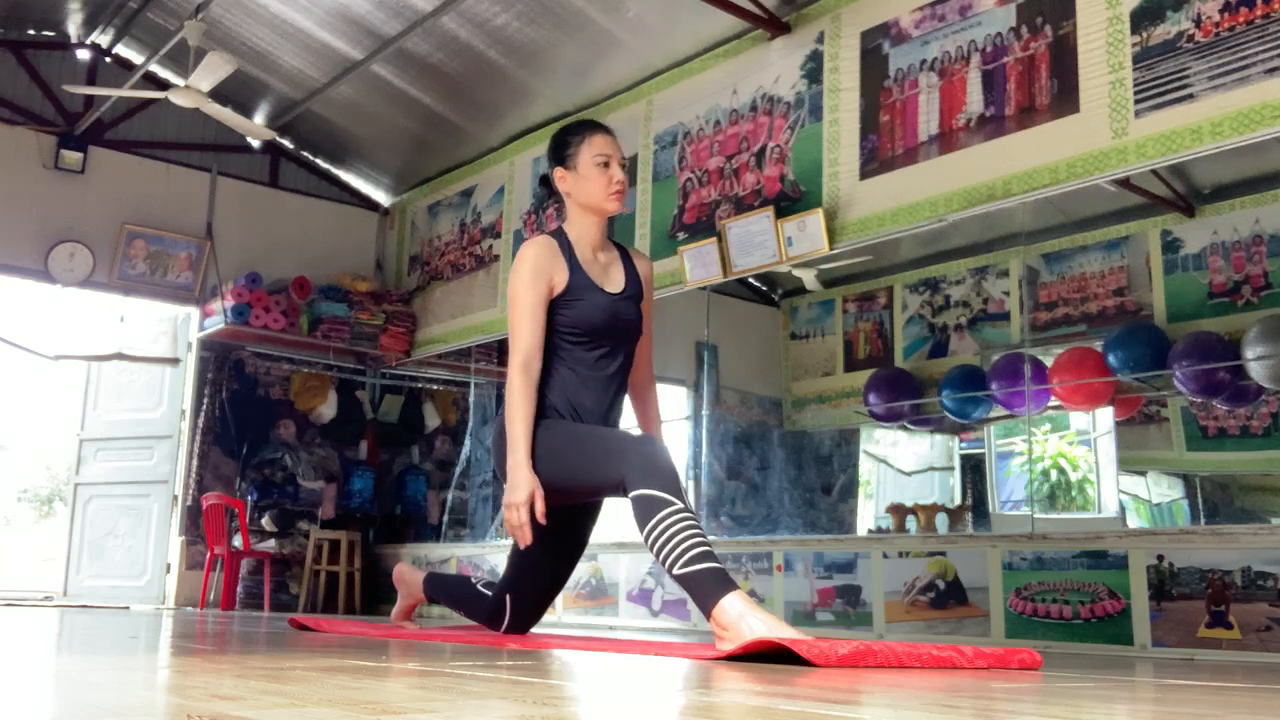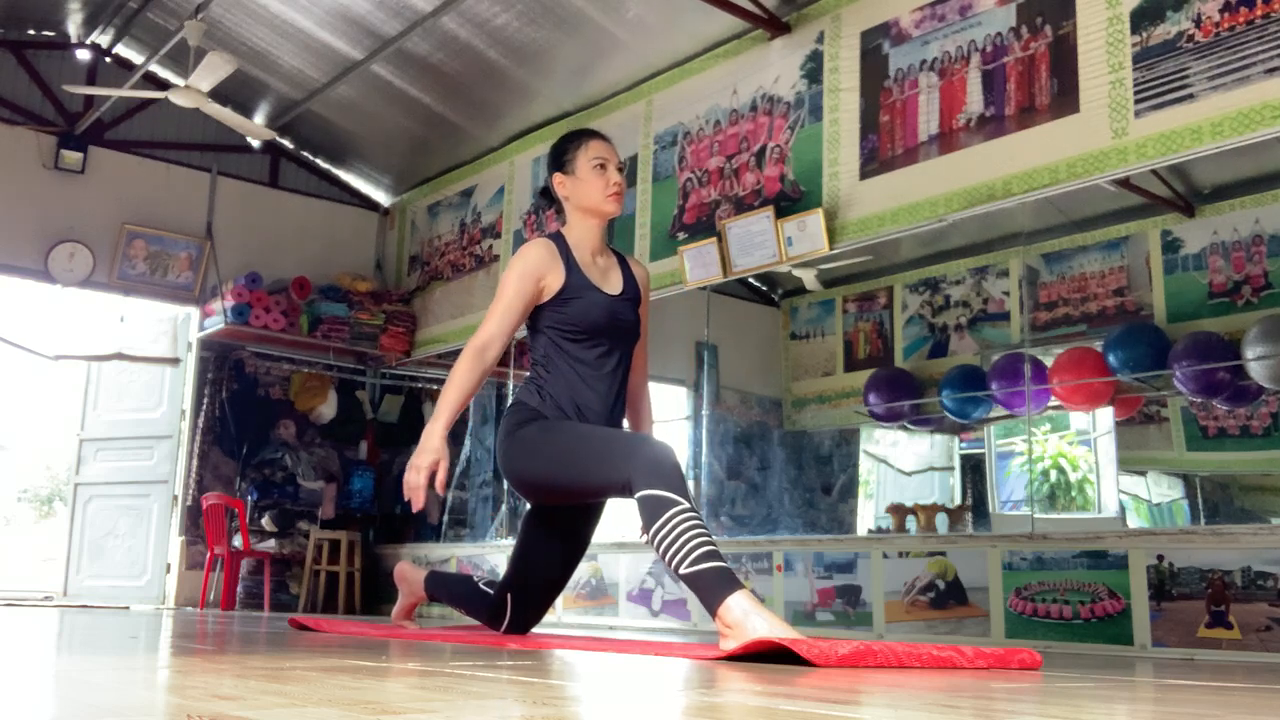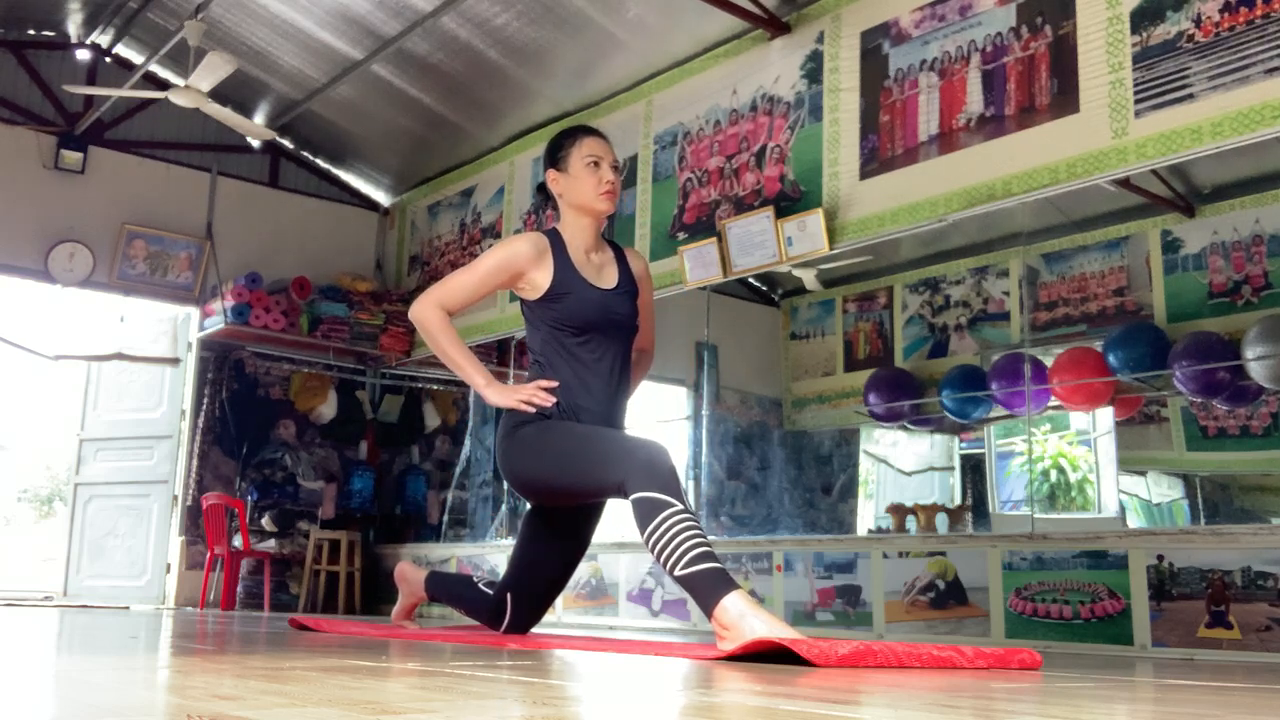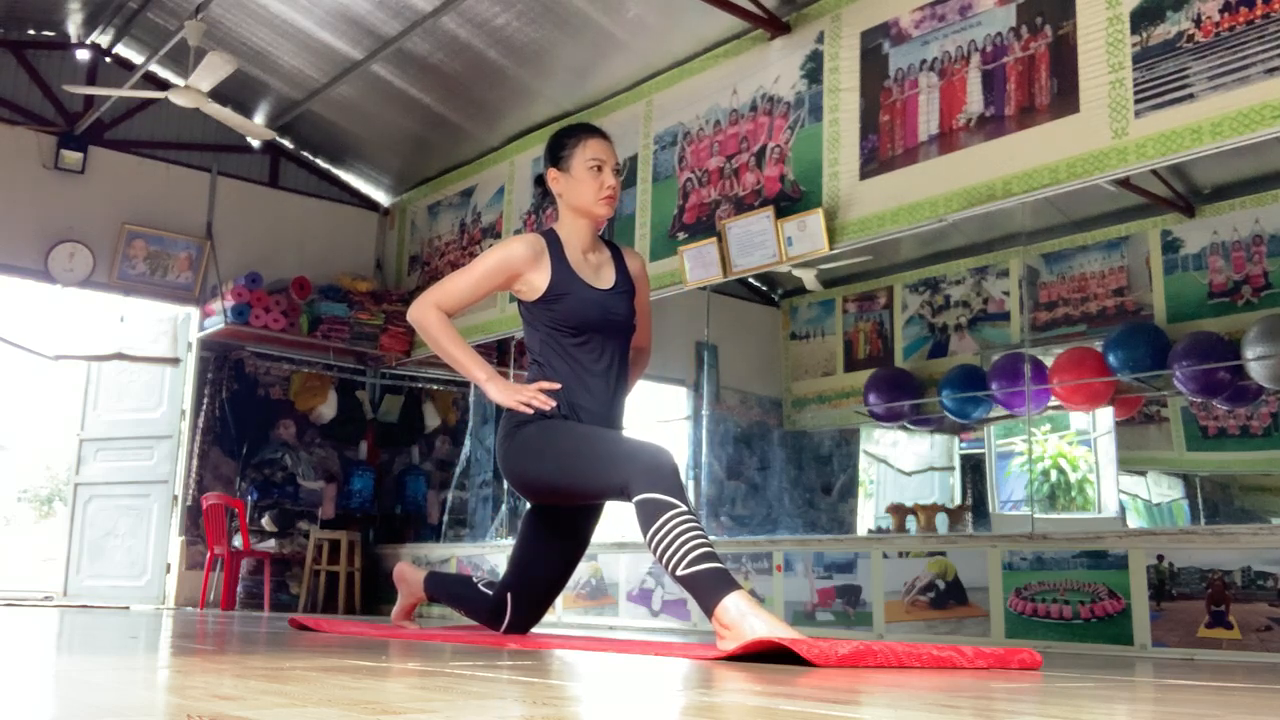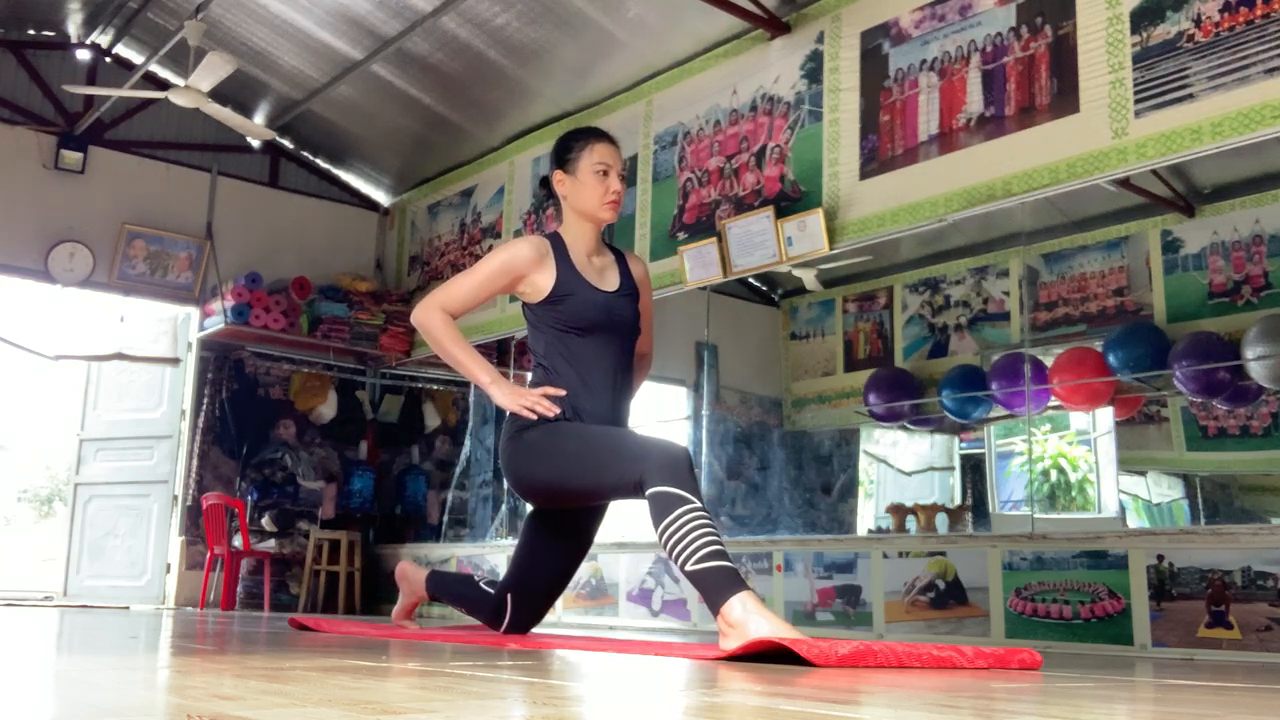
dt=1s
person 1, frame 1
left shoulder: (638, 269)
right shoulder: (542, 254)
left elbow: (640, 374)
right elbow: (523, 365)
left wrist: (657, 484)
right wrist: (518, 467)
left hip: (587, 459)
right hip: (539, 440)
left knee: (512, 615)
right knee: (644, 461)
left ankle: (419, 583)
right ankle: (729, 612)
person 1, frame 2
left shoulder: (634, 274)
right shoulder: (541, 257)
left elbow: (634, 379)
right elbow: (484, 347)
left wrist: (652, 488)
right wrist: (435, 434)
left hip: (588, 459)
right hip: (536, 439)
left knee: (513, 615)
right knee: (654, 460)
left ankle: (422, 581)
right ankle: (734, 610)
person 1, frame 3
left shoulder: (632, 267)
right shoulder: (531, 252)
left elbow: (642, 350)
right elbow: (426, 308)
left wrist: (611, 399)
right wrist: (489, 386)
left hip: (587, 457)
right hip: (537, 439)
left knee: (512, 616)
right knee: (647, 461)
left ankle: (422, 582)
right ankle: (730, 611)
person 1, frame 4
left shoulder: (630, 265)
right shoulder: (529, 253)
left elbow: (639, 349)
right elbow: (425, 310)
left wrist: (608, 395)
right wrist: (492, 383)
left hip: (587, 455)
right hip: (537, 438)
left knee: (512, 615)
right knee: (652, 466)
left ankle: (422, 582)
right ankle: (731, 612)
person 1, frame 5
left shoulder: (633, 270)
right shoulder: (533, 255)
left elbow: (641, 353)
right elbow: (429, 312)
left wrist: (614, 402)
right wrist: (498, 387)
left hip: (593, 458)
right hip: (541, 443)
left knee: (513, 616)
right knee: (665, 461)
left ankle: (422, 581)
right ankle: (737, 611)
